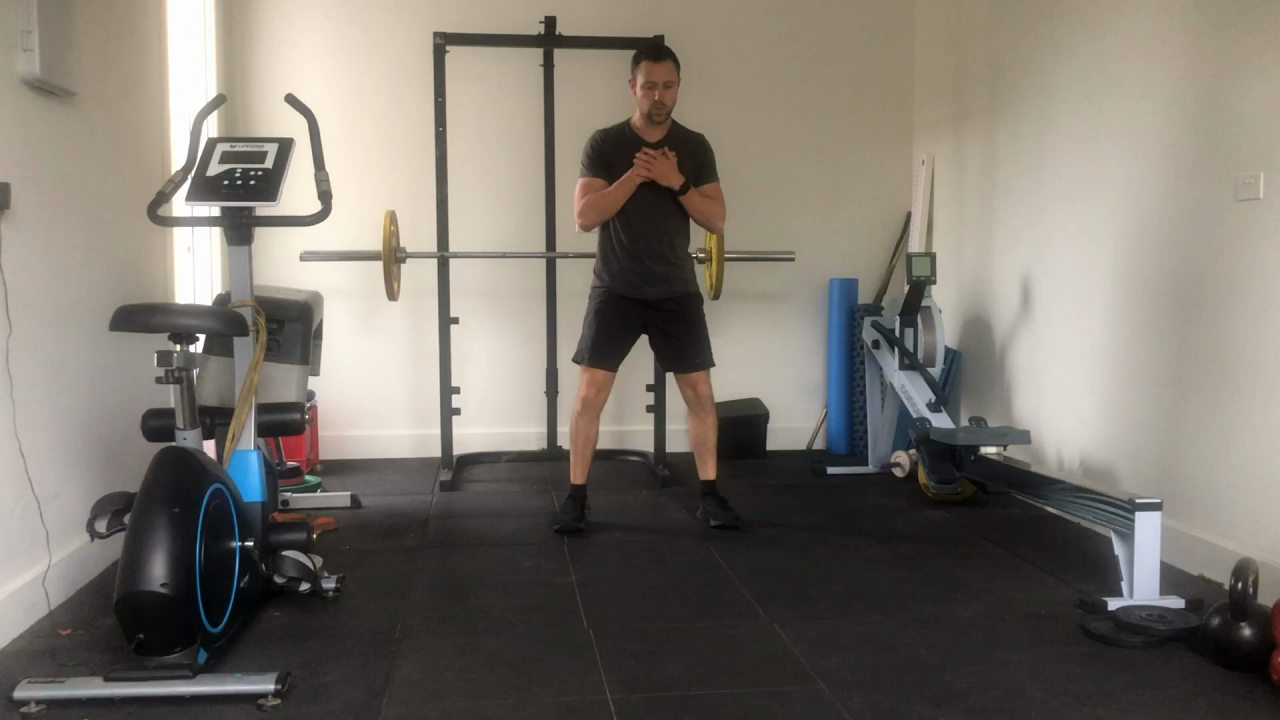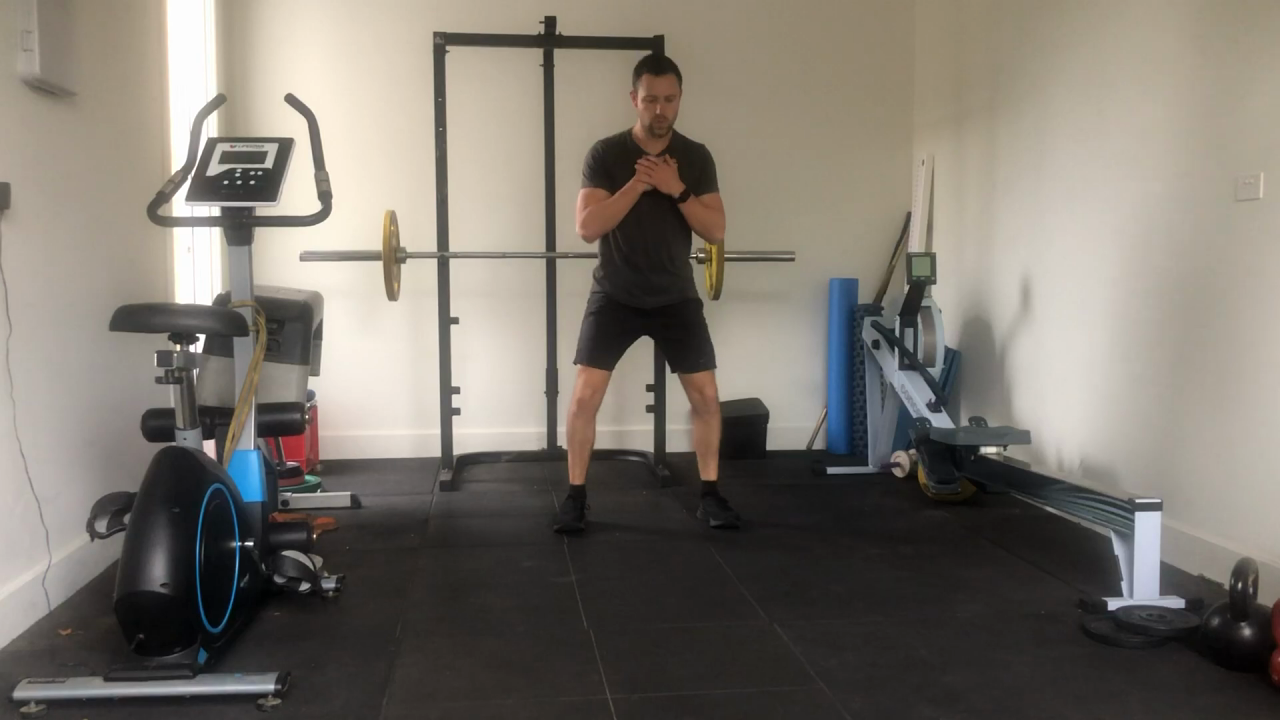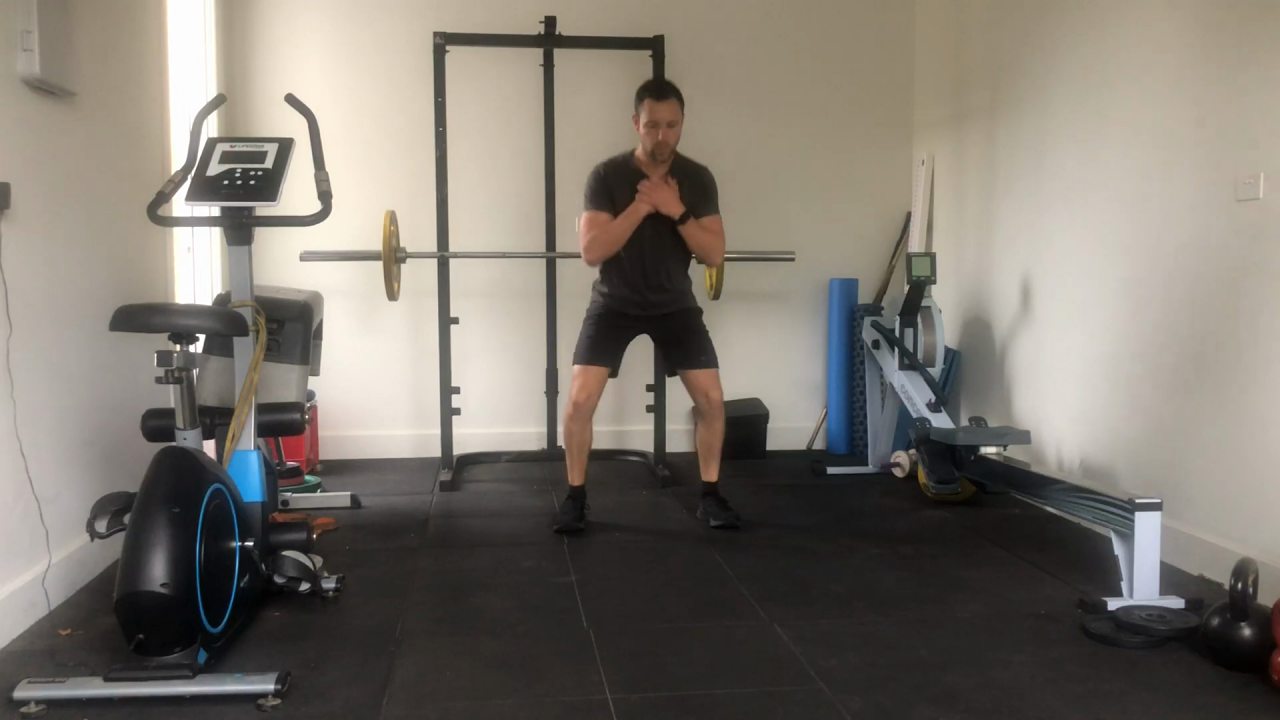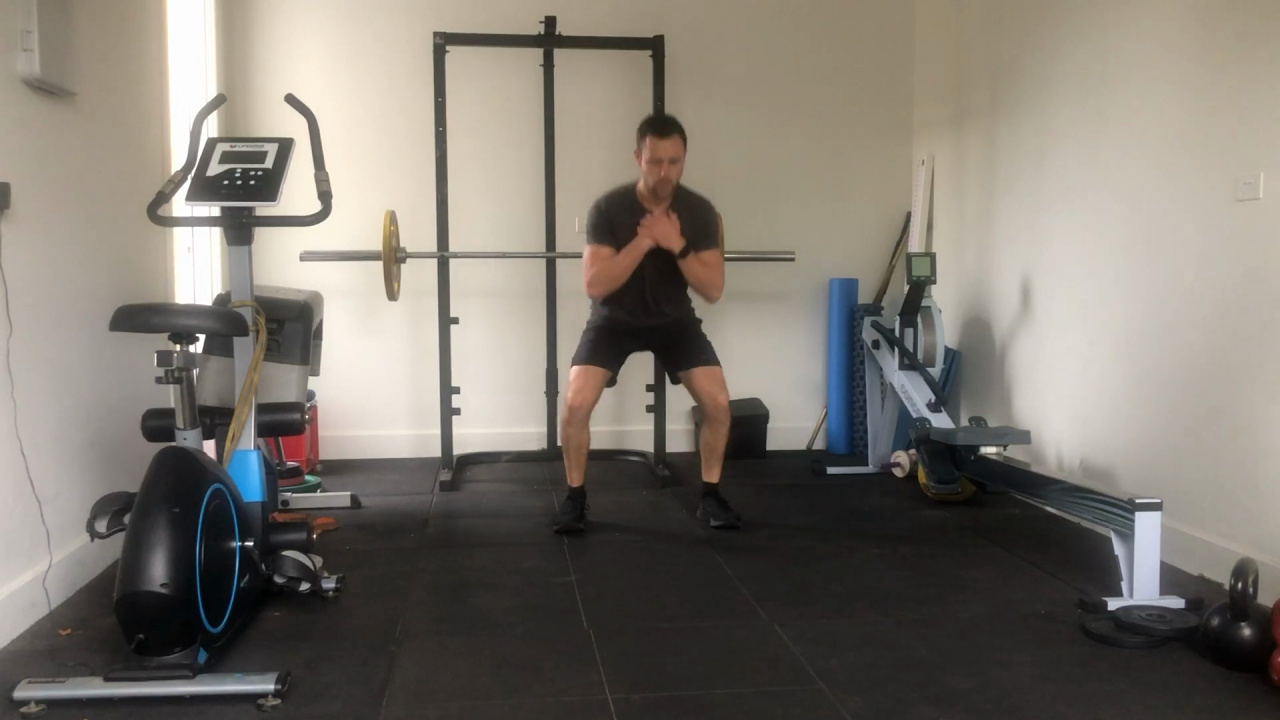
dt=0.1s
person 1, frame 1
left shoulder: (694, 146)
right shoulder: (605, 143)
left elbow: (718, 220)
right elbow: (584, 216)
left wrist: (677, 182)
right wrist: (635, 175)
left hip: (677, 292)
right hip: (615, 291)
left knee: (699, 395)
right knee: (589, 396)
left ankle: (709, 494)
right ankle: (576, 497)
person 1, frame 2
left shoulder: (695, 156)
right shoulder: (606, 153)
left elbow: (717, 231)
right elbow: (587, 228)
left wrist: (677, 189)
right wrist: (637, 183)
left hip: (676, 297)
right hip: (615, 296)
left knee: (704, 395)
right knee: (585, 396)
left ankle: (709, 494)
right ankle: (576, 497)
person 1, frame 3
left shoulder: (698, 178)
right shoulder: (607, 175)
left elbow: (714, 255)
right elbow: (591, 251)
left wrist: (677, 212)
right wrist: (640, 205)
left hip: (675, 305)
right hip: (615, 302)
left knee: (710, 397)
right knee: (580, 399)
left ankle: (710, 495)
right ankle: (575, 496)
person 1, frame 4
left shoulder: (699, 211)
right shoulder: (609, 208)
left elbow: (713, 290)
right elbow: (594, 287)
left wrist: (678, 246)
right wrist: (643, 242)
left hip: (673, 319)
right hip: (616, 319)
left knee: (717, 401)
right knee: (576, 403)
left ankle: (710, 495)
right ankle: (575, 496)
